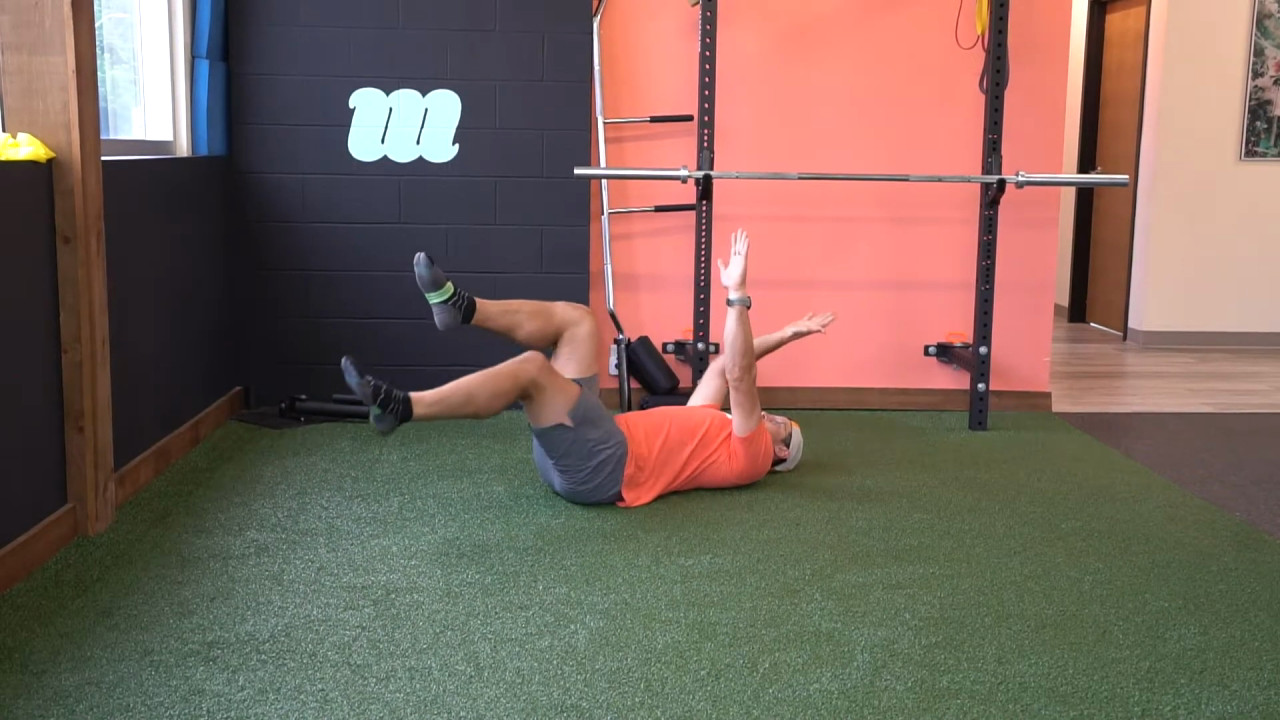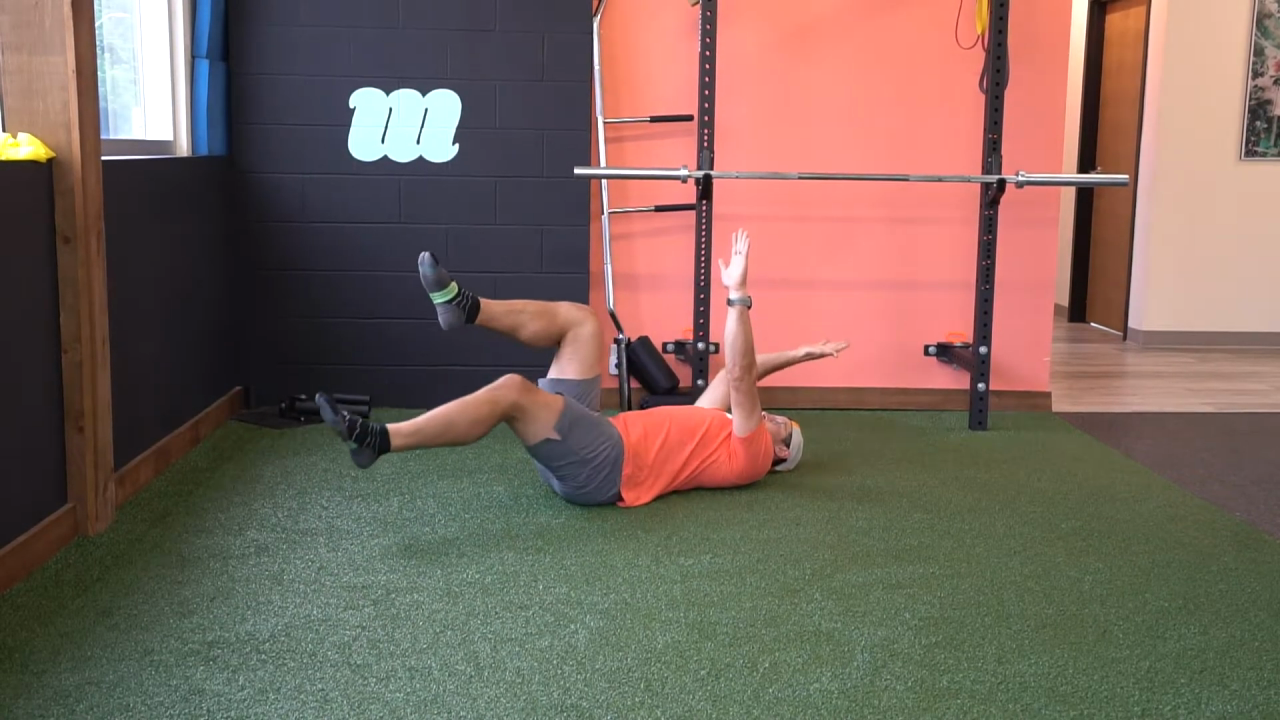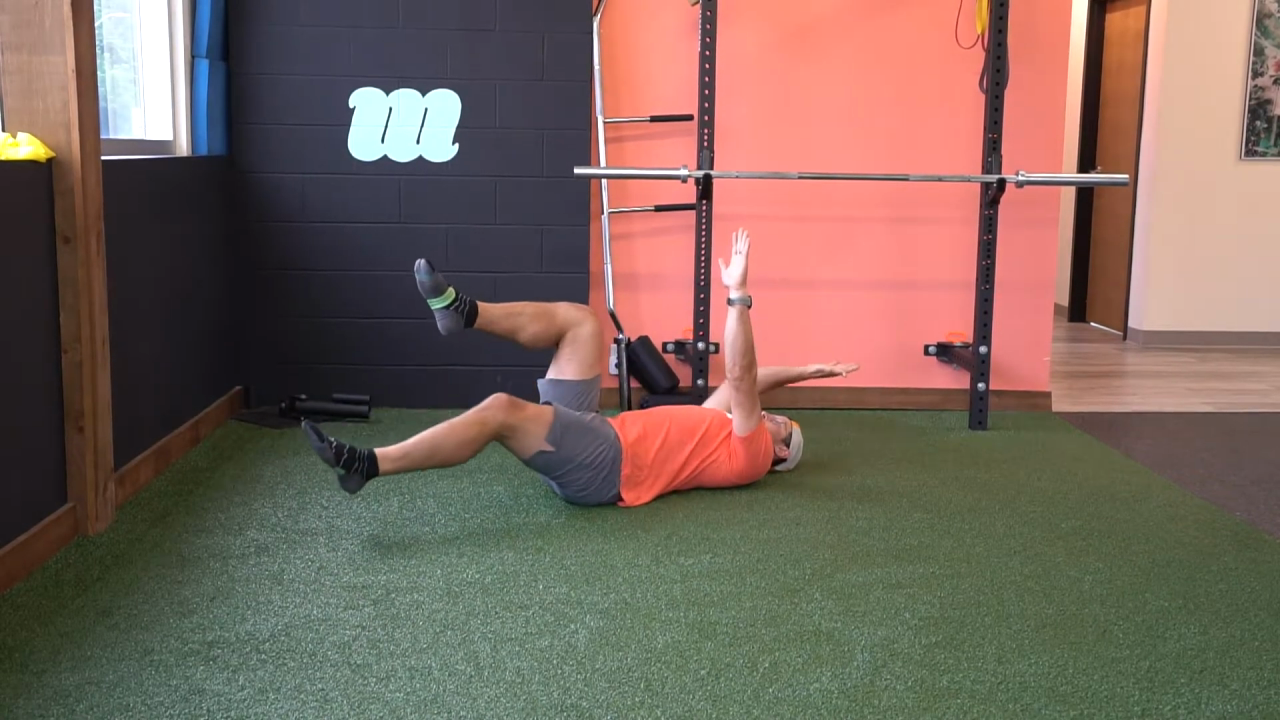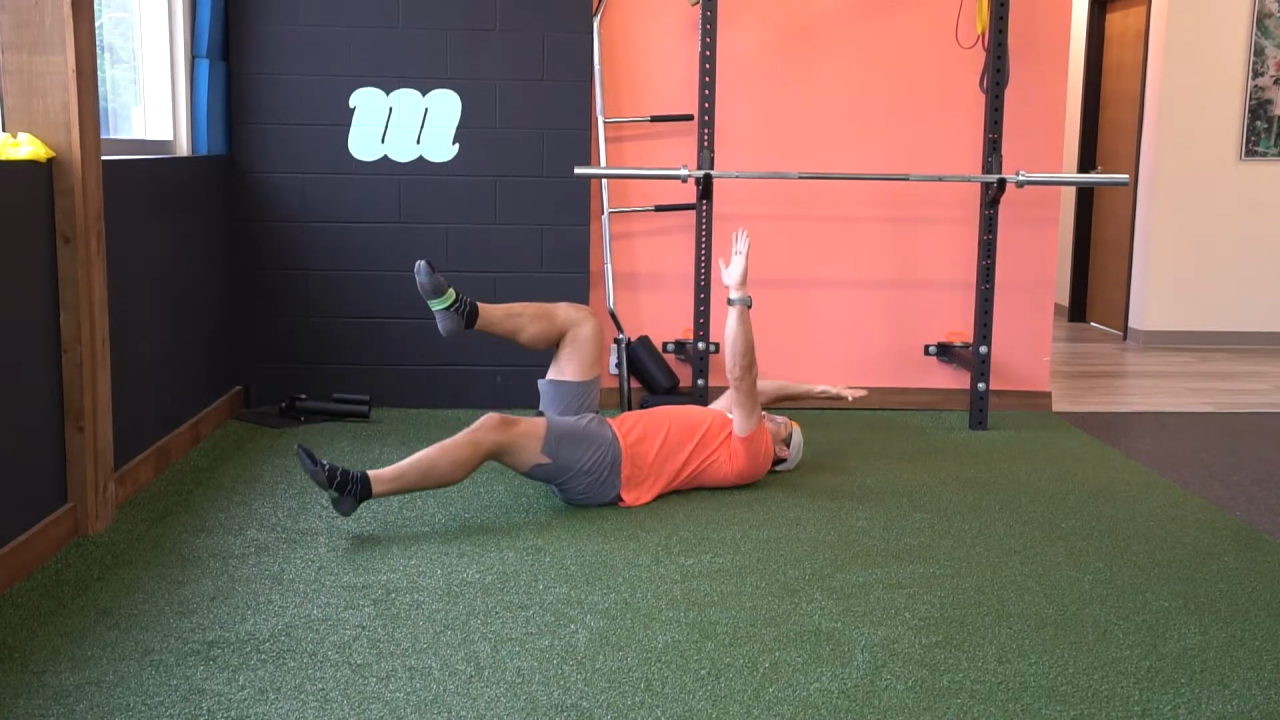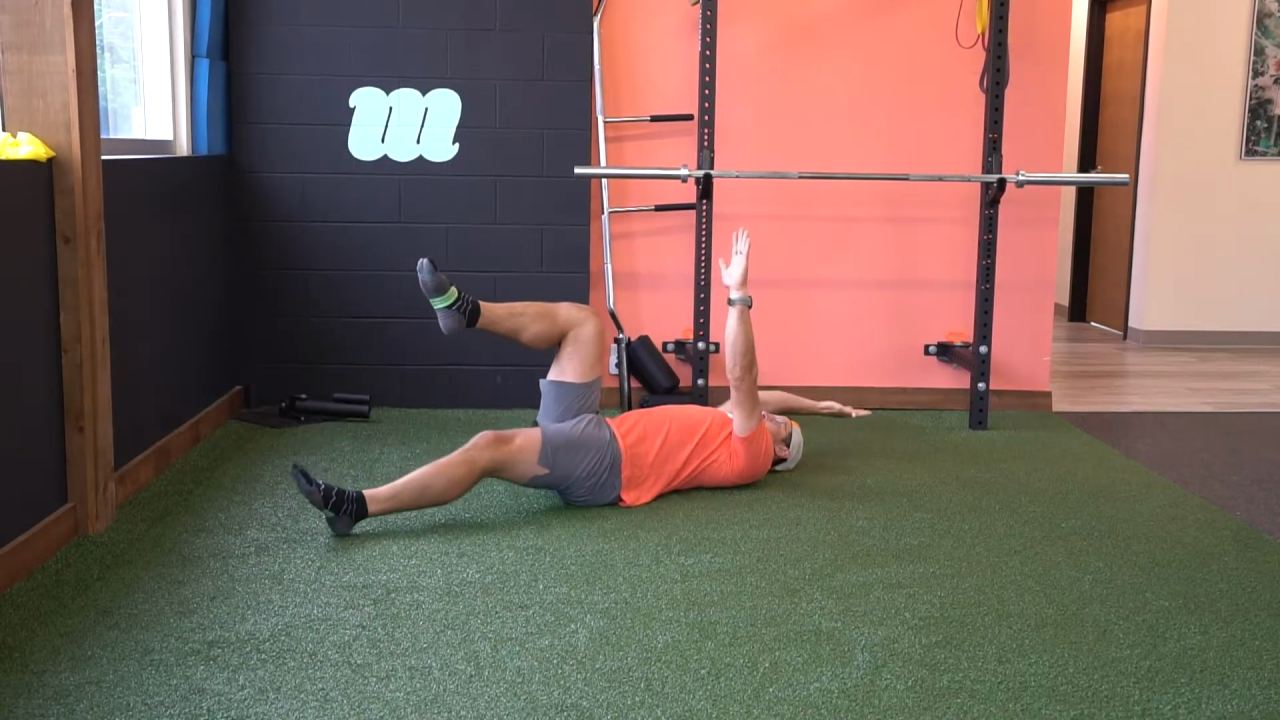
dt=0.2s
person 1, frame 1
left shoulder: (750, 455)
right shoulder: (714, 428)
left elbow: (740, 379)
right elbow: (723, 364)
left wrist: (737, 295)
right wrist: (787, 333)
left hip: (599, 468)
right hip: (567, 453)
left knee: (532, 366)
right knee: (577, 320)
left ankle: (401, 405)
right ankle: (461, 308)
person 1, frame 2
left shoulder: (751, 454)
right shoulder: (716, 429)
left elbow: (741, 378)
right elbow: (734, 372)
left wrist: (738, 295)
right wrist: (798, 353)
left hip: (601, 467)
right hip: (585, 443)
left knee: (512, 390)
right knee: (581, 320)
left ankle: (378, 439)
right ankle: (465, 308)
person 1, frame 3
left shoulder: (748, 455)
right shoulder: (720, 430)
left elbow: (743, 378)
right elbow: (740, 381)
left wrist: (738, 294)
right wrist: (809, 370)
left hip: (602, 467)
right hip: (587, 436)
left knee: (500, 409)
right knee: (579, 320)
left ankle: (366, 464)
right ankle: (463, 311)
person 1, frame 4
left shoulder: (749, 453)
right shoulder: (723, 431)
left elbow: (743, 380)
right elbow: (752, 388)
left wrist: (739, 295)
right wrist: (817, 388)
left hip: (603, 467)
right hip: (587, 434)
left knee: (494, 428)
right knee: (579, 320)
left ankle: (361, 485)
right ankle: (463, 312)
person 1, frame 5
left shoulder: (750, 452)
right shoulder: (728, 429)
left elbow: (743, 379)
right elbow: (757, 397)
left wrist: (739, 295)
right wrist: (823, 404)
left hip: (602, 466)
right hip: (586, 432)
left knee: (488, 447)
right knee: (581, 319)
left ankle: (355, 505)
right ankle: (466, 311)
